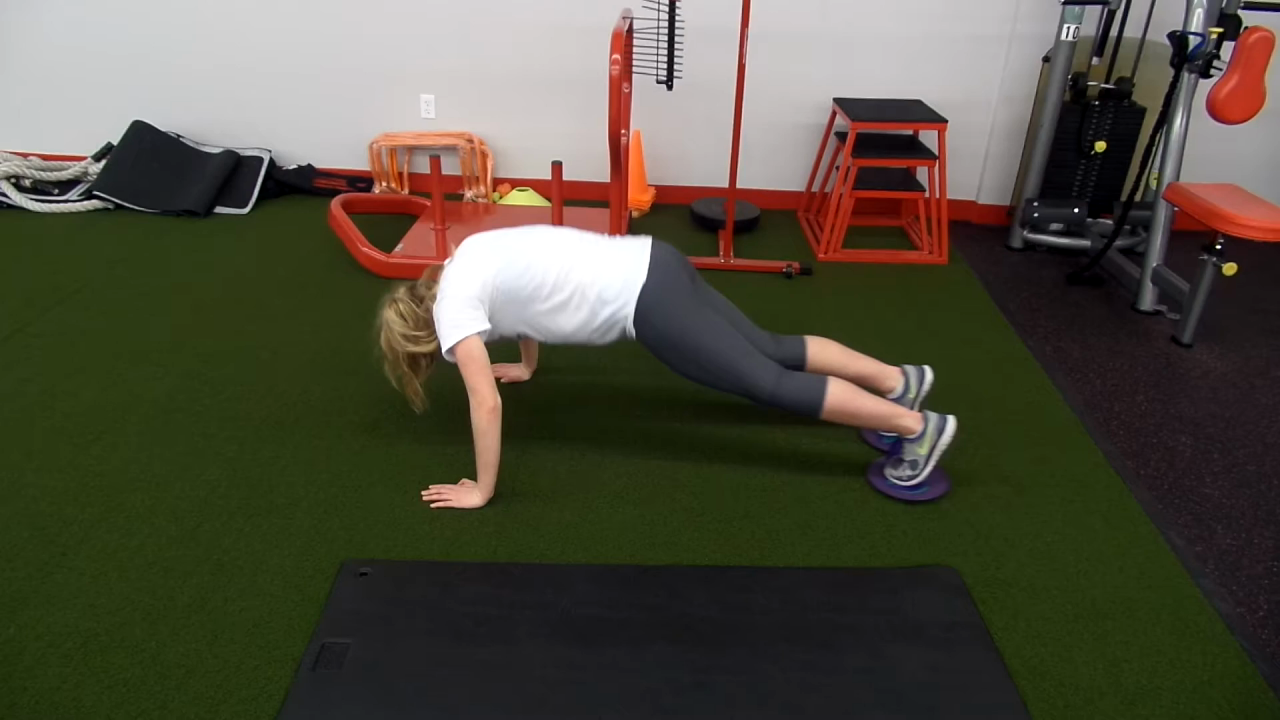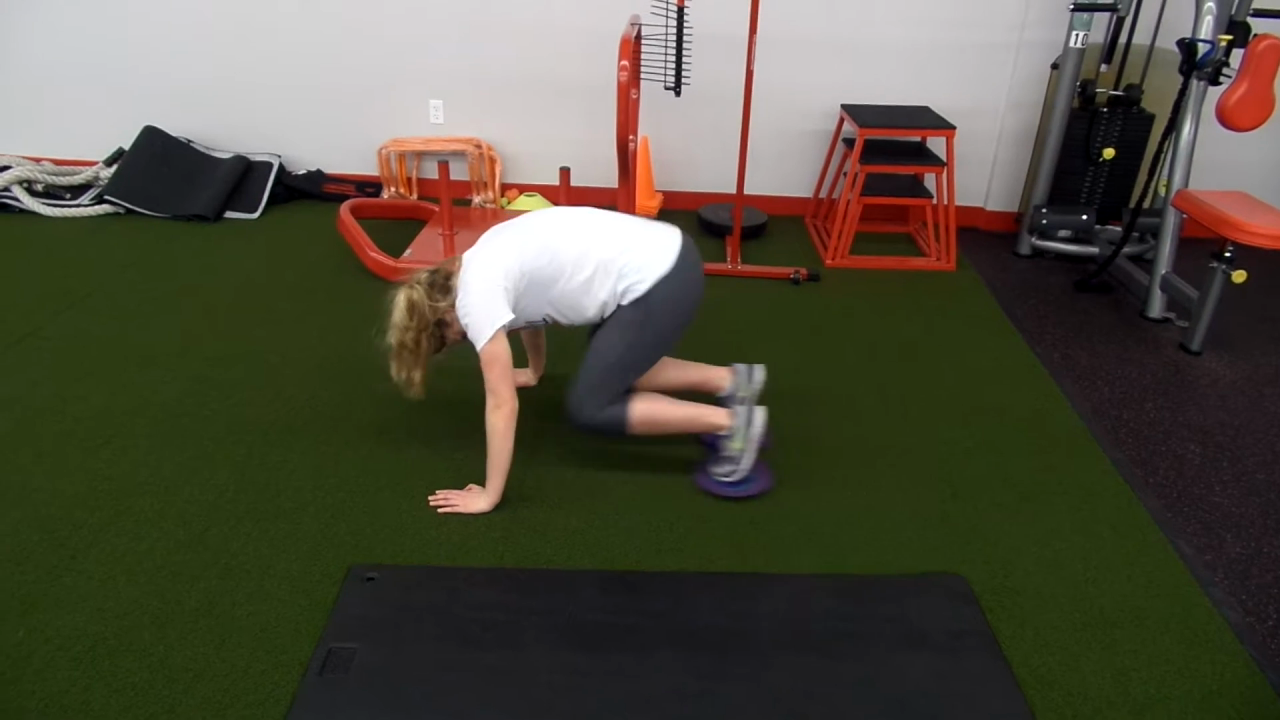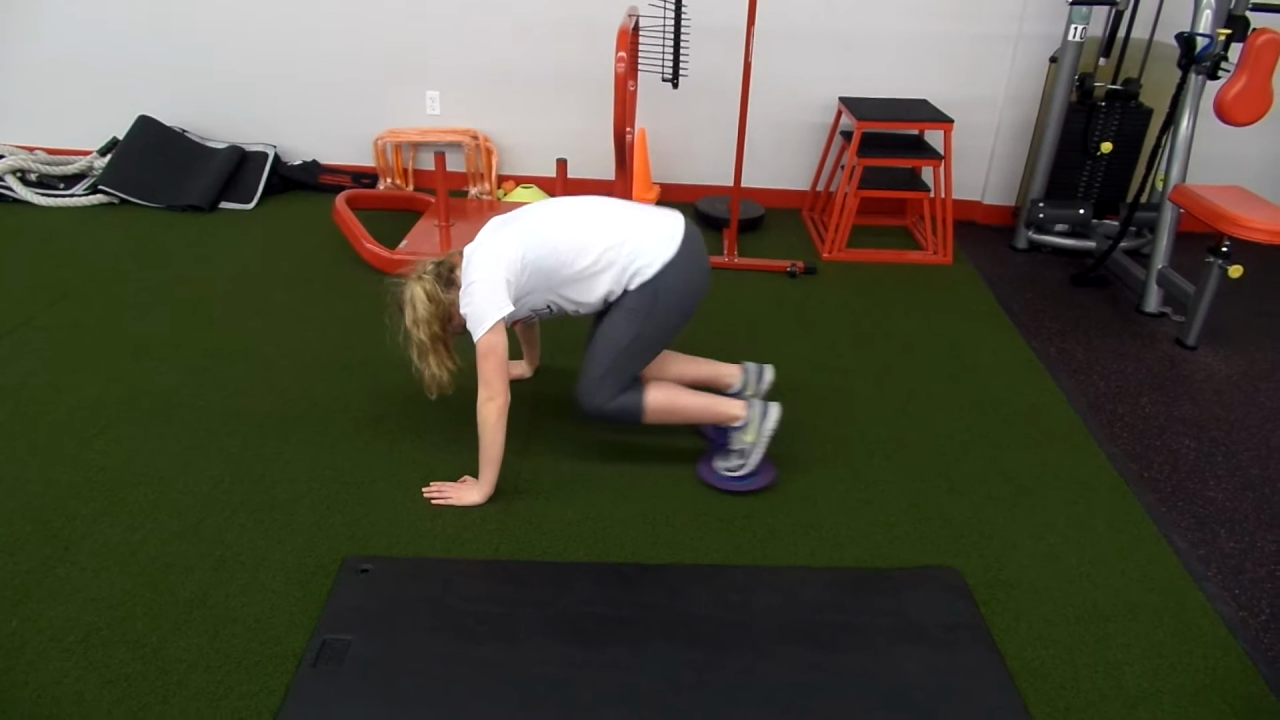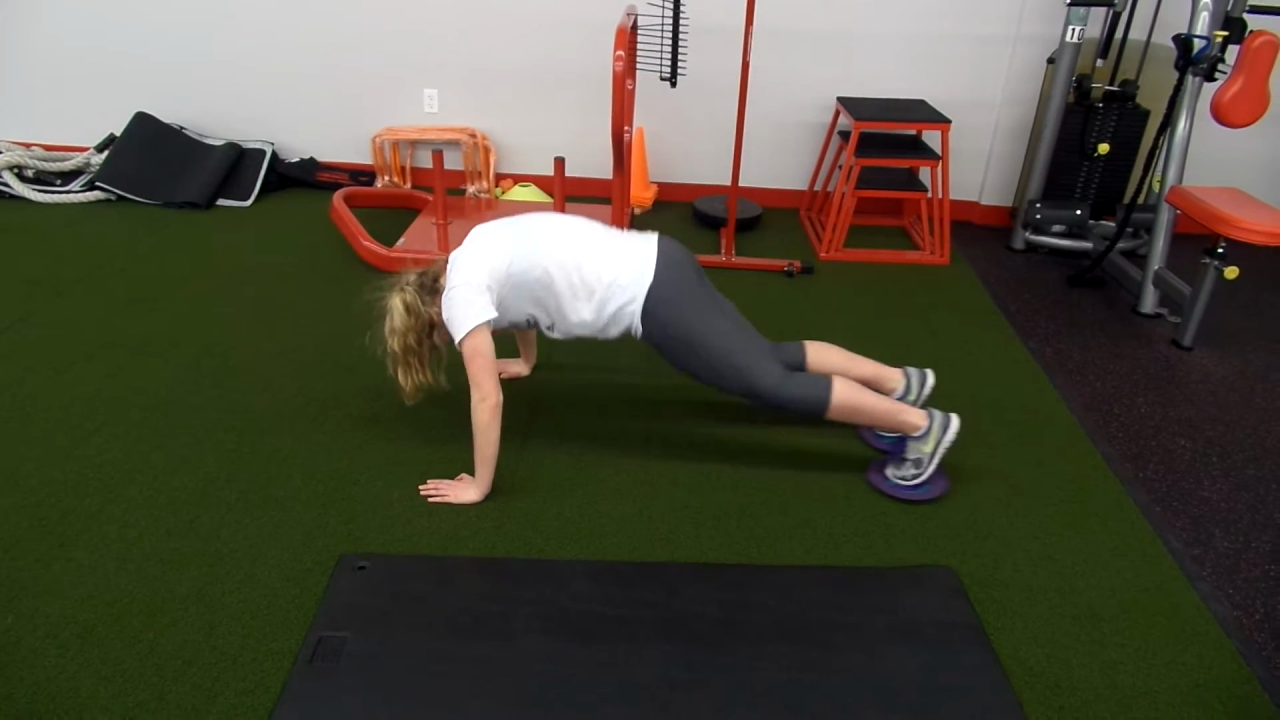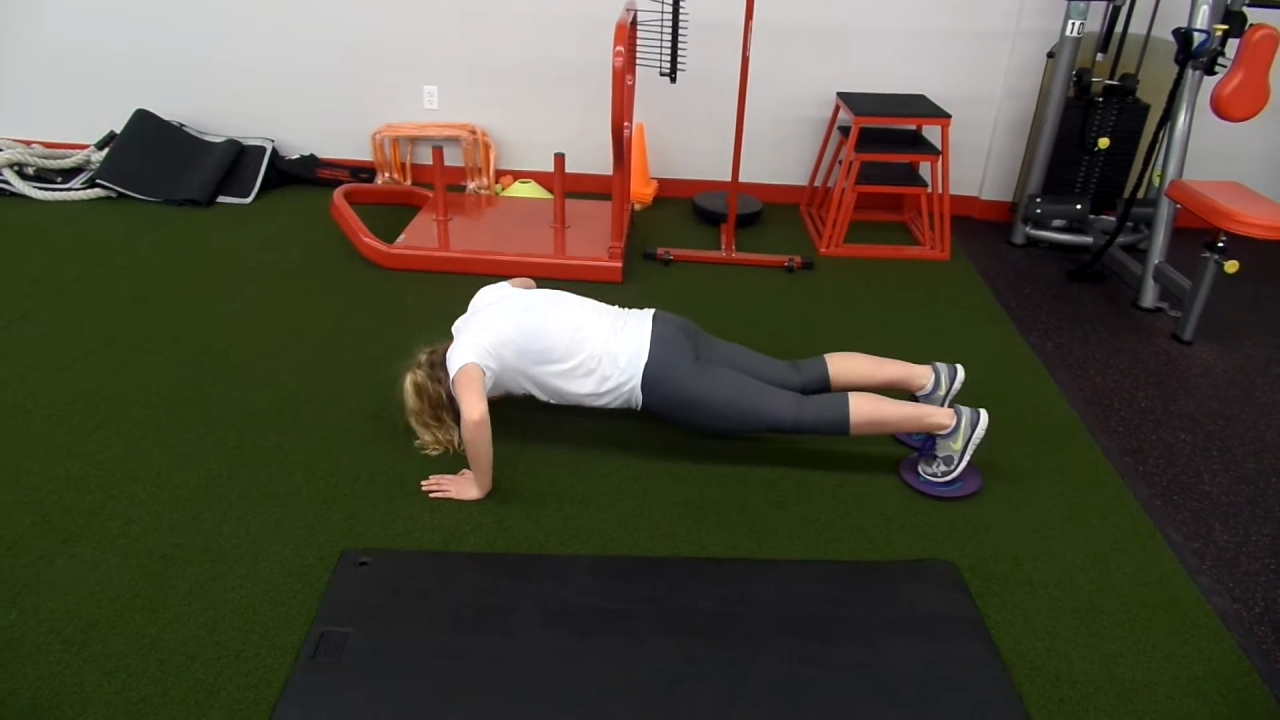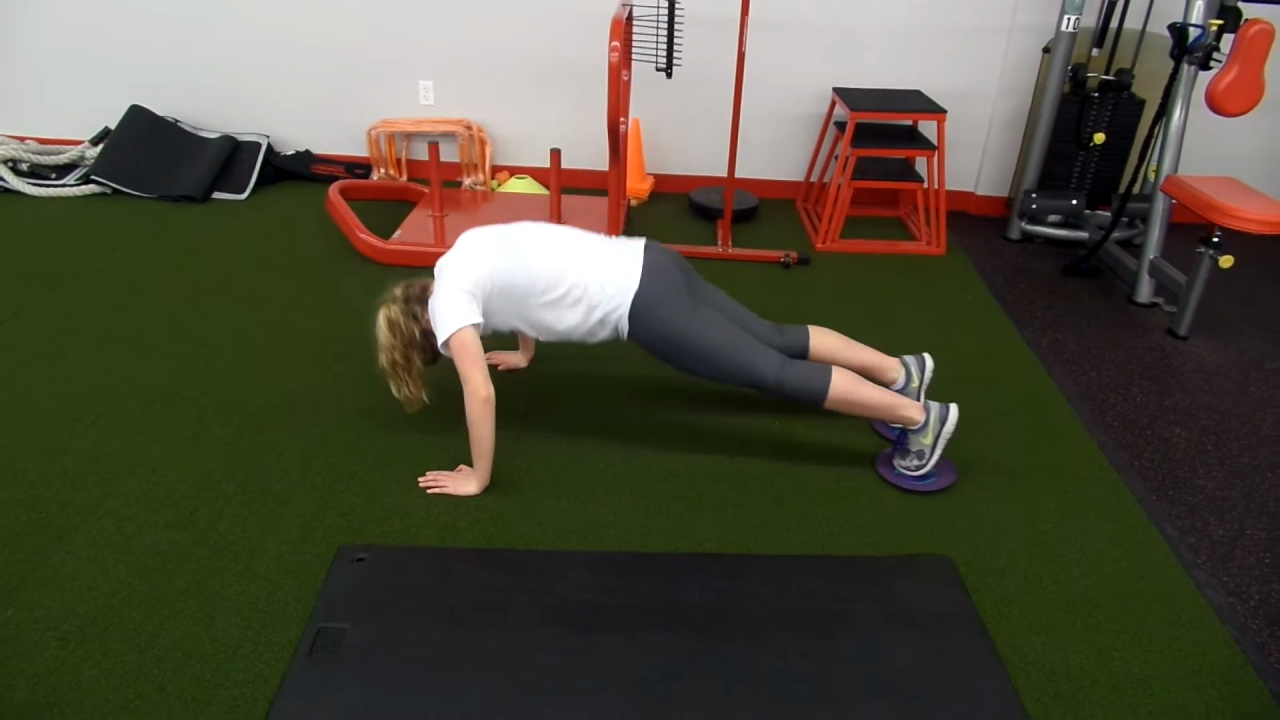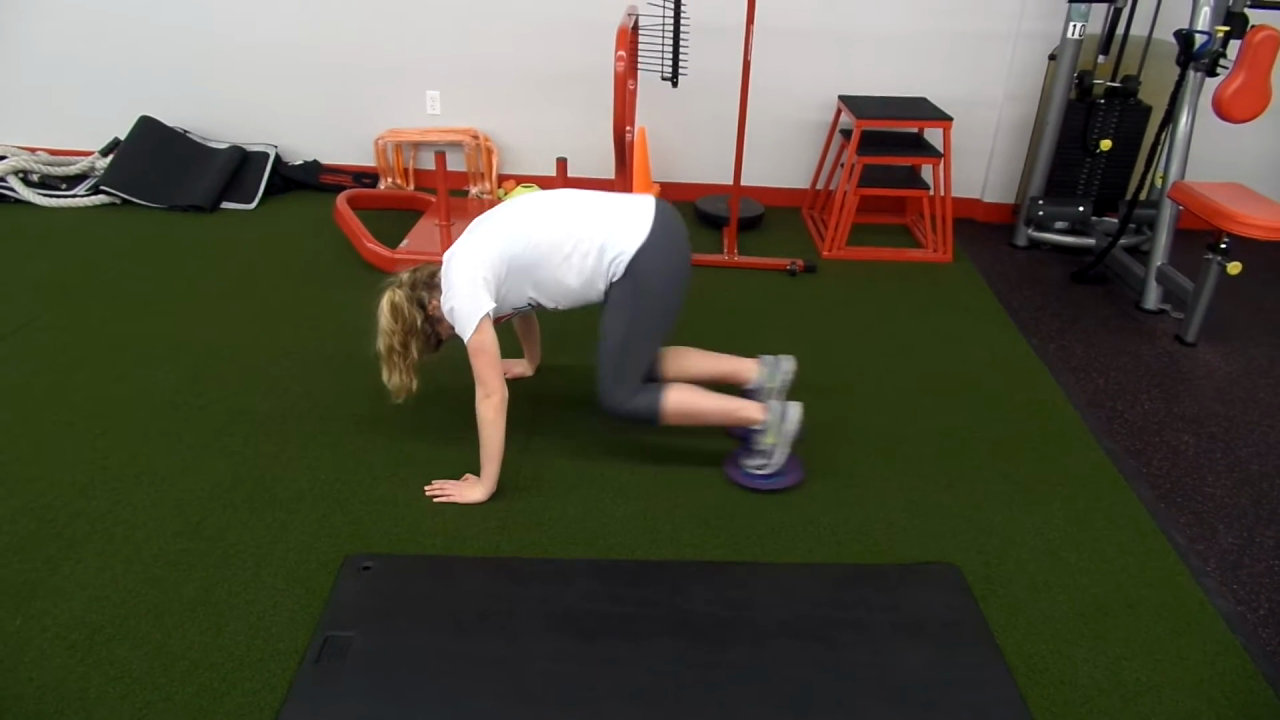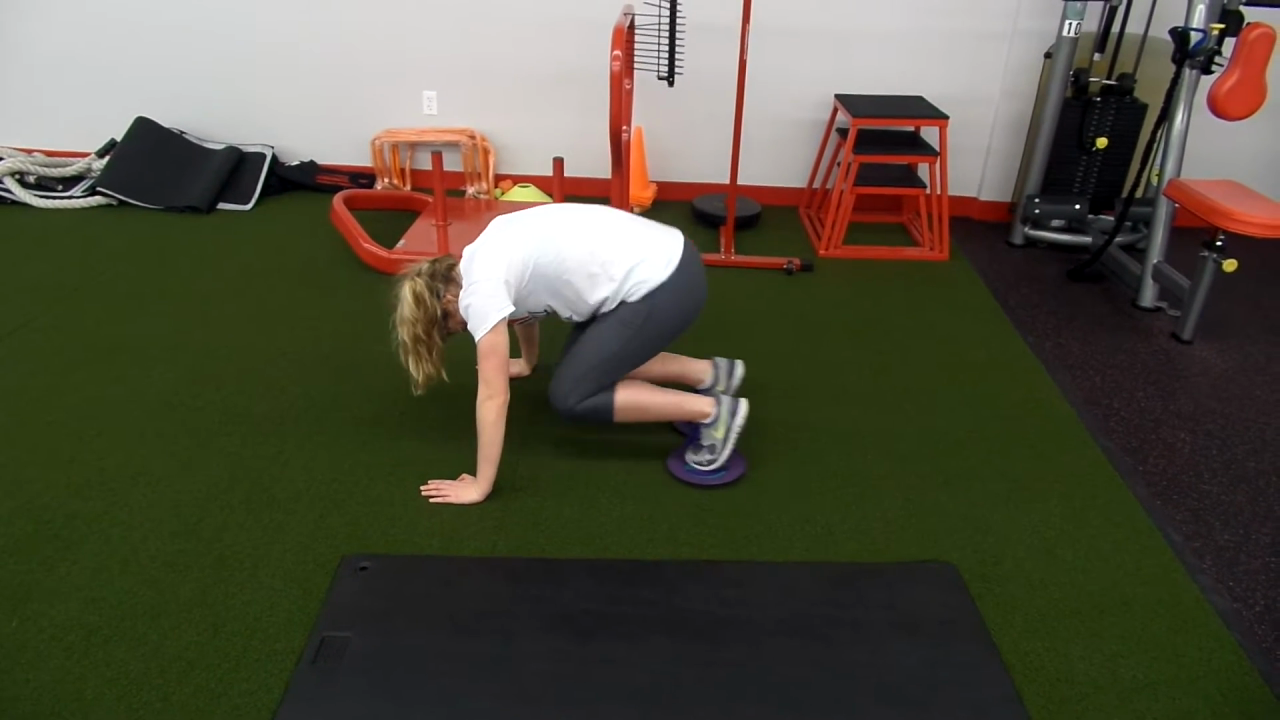
dt=0.5s
person 1, frame 1
left shoulder: (450, 307)
right shoulder: (466, 262)
left elbow: (485, 405)
left wrist: (481, 490)
right wrist: (527, 366)
left hip: (645, 298)
right hip: (652, 264)
left knee: (763, 381)
right knee: (767, 349)
left ankle: (919, 428)
right ankle: (901, 380)
person 1, frame 2
left shoulder: (475, 297)
right shoulder: (475, 266)
left elbow: (502, 405)
left wrist: (489, 496)
right wrist: (536, 369)
left hip: (661, 281)
right hip: (665, 256)
left knee: (588, 408)
right knee: (611, 376)
left ankle: (728, 421)
right ankle: (727, 381)
person 1, frame 3
left shoulder: (477, 290)
right shoulder: (478, 258)
left elbow: (494, 398)
left wrist: (481, 488)
right wrist: (530, 362)
left hip: (660, 266)
right hip: (664, 238)
left knee: (599, 398)
right knee: (615, 367)
left ankle: (742, 414)
right ankle: (738, 378)
person 1, frame 4
left shoulder: (460, 296)
right shoulder: (474, 254)
left elbow: (487, 400)
left wrist: (478, 487)
right wrist: (526, 360)
left hip: (649, 295)
right hip: (656, 260)
left knee: (766, 382)
right knee: (768, 356)
left ankle: (919, 424)
right ankle: (899, 382)
person 1, frame 5
left shoulder: (464, 356)
right shoulder: (483, 304)
left elbow: (475, 418)
right elbow: (527, 283)
left wrist: (478, 484)
left hip: (656, 375)
right hip: (660, 331)
left knee: (791, 413)
right knee: (795, 377)
left ankle: (947, 421)
right ankle: (930, 377)
person 1, frame 6
left shoulder: (447, 301)
right shoulder: (465, 252)
left elbow: (480, 393)
left wrist: (478, 477)
right wrist: (526, 349)
left hip: (639, 305)
right hip: (646, 265)
left knee: (771, 370)
right knee: (772, 337)
left ankle: (919, 416)
right ankle: (900, 370)
person 1, frame 7
left shoulder: (460, 288)
right shoulder: (467, 258)
left elbow: (490, 393)
left wrist: (485, 485)
right wrist: (530, 360)
left hip: (646, 254)
right hip: (646, 225)
left knee: (620, 397)
right knee: (626, 364)
left ankle: (762, 415)
right ankle: (752, 373)
person 1, frame 8
left shoulder: (478, 290)
right shoulder: (485, 254)
left elbow: (494, 396)
left wrist: (480, 486)
right wrist: (527, 361)
left hip: (664, 286)
right hip: (667, 259)
left knee: (570, 397)
right knee: (594, 364)
left ankle: (709, 410)
right ankle: (707, 373)
